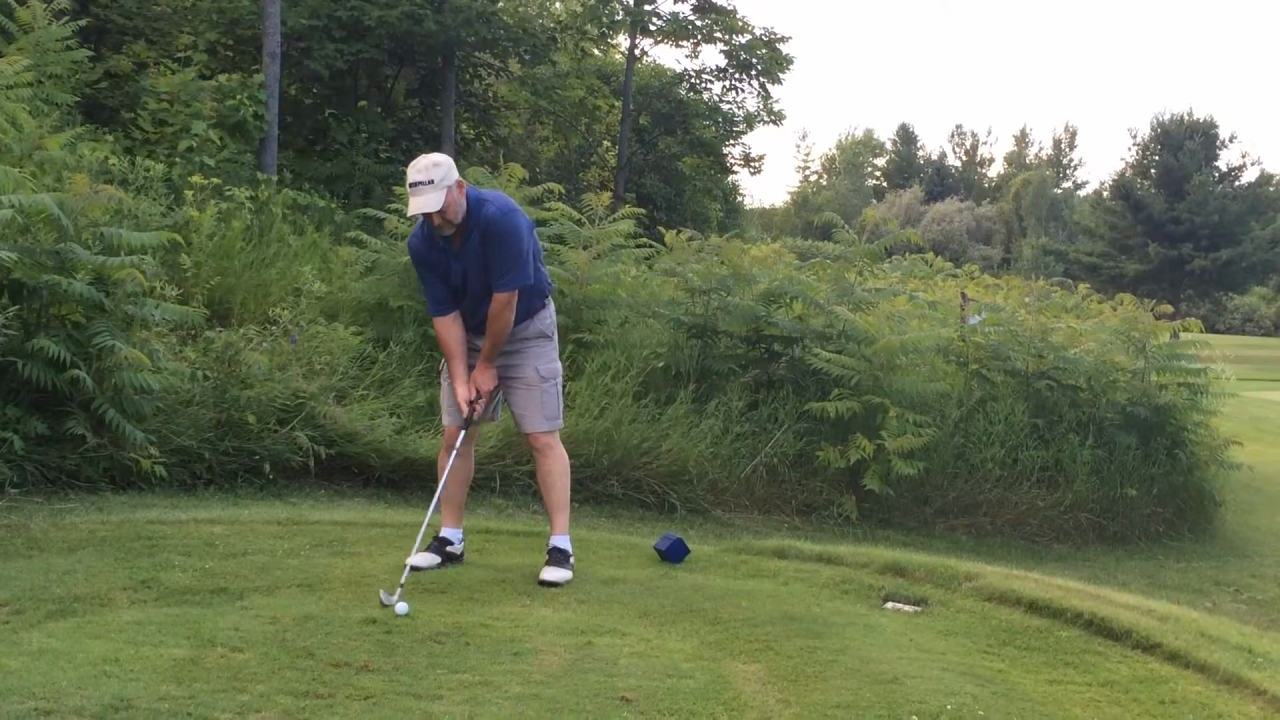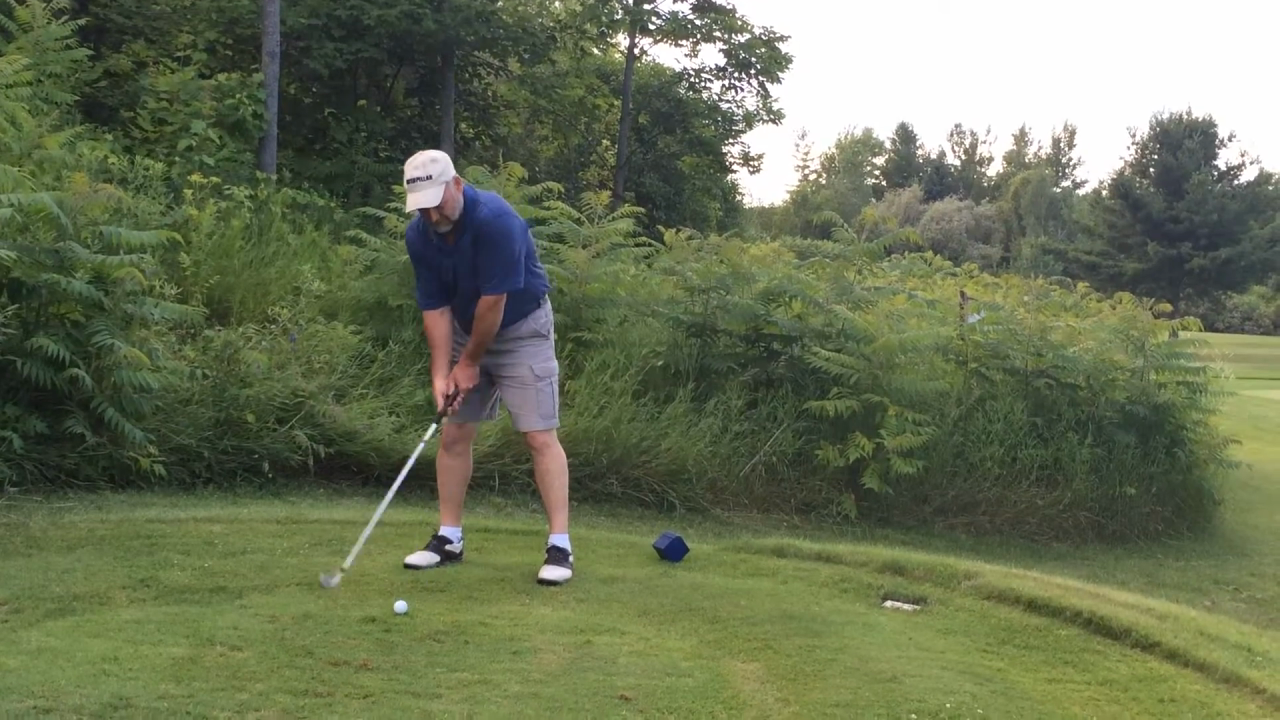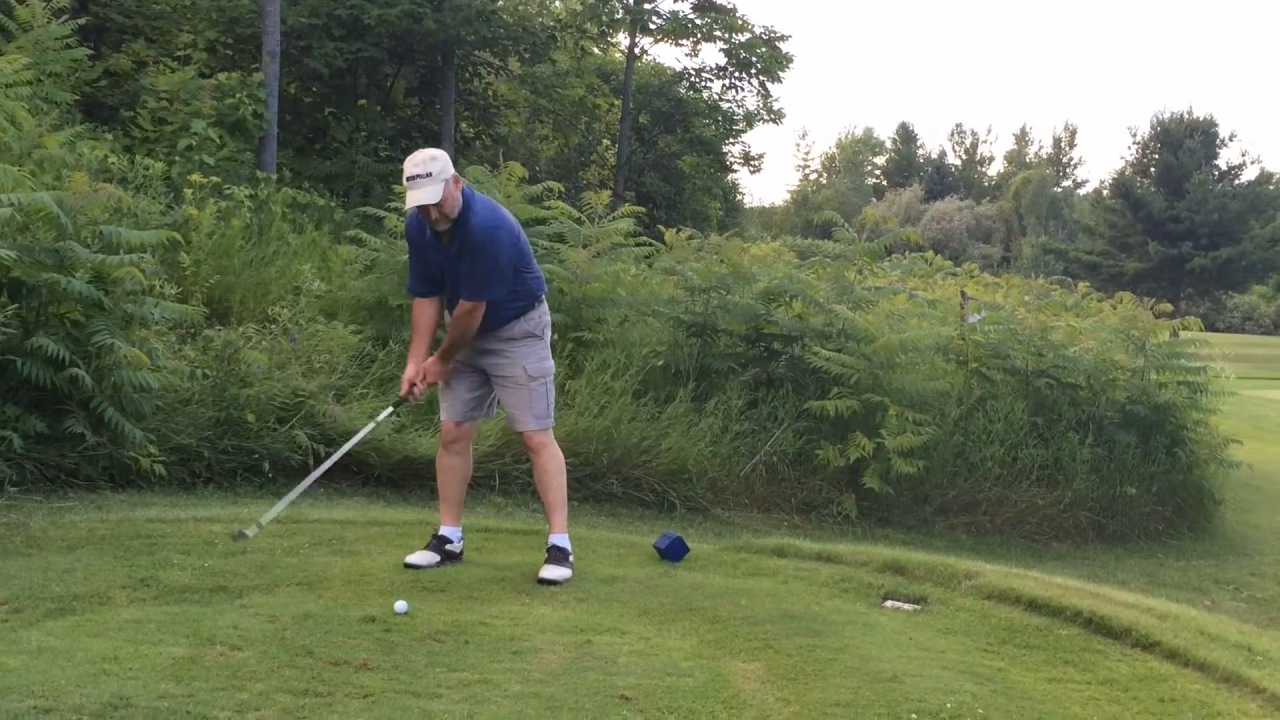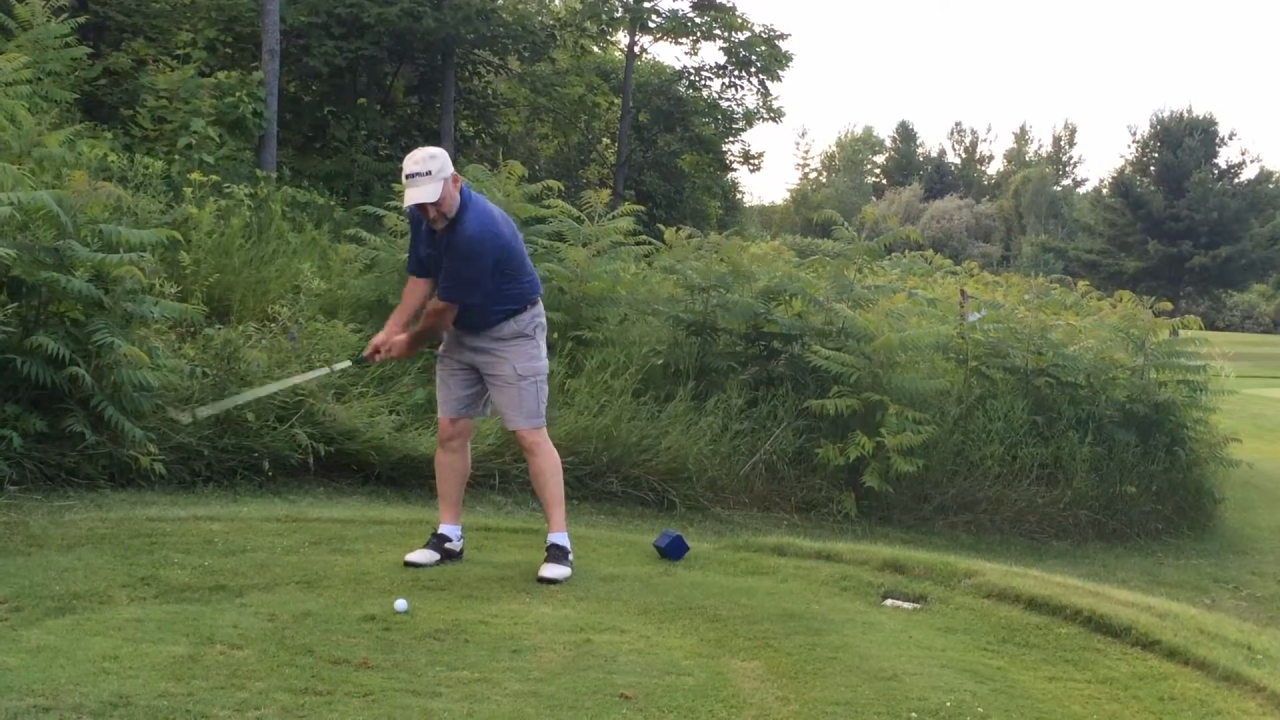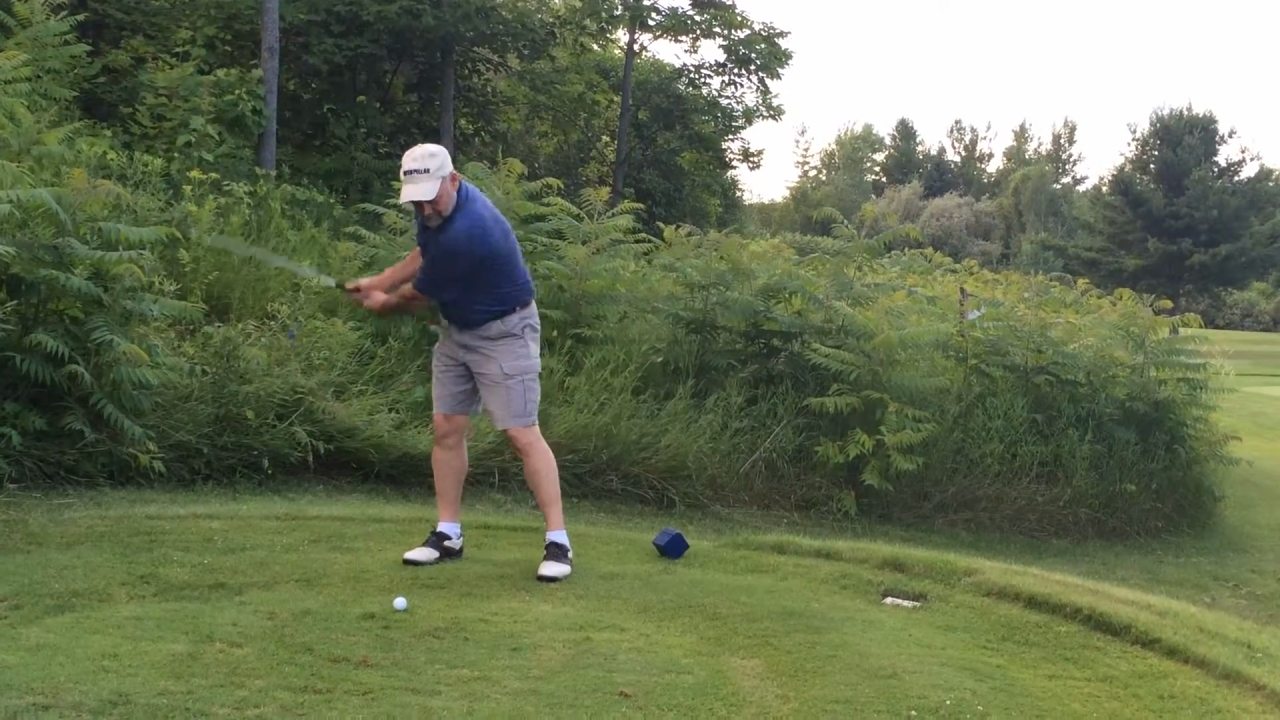
dt=0.1s
person 1, frame 1
left shoulder: (501, 218)
right shoulder: (421, 241)
left elbow: (504, 299)
right elbow: (444, 313)
left wrist: (486, 366)
right wrist: (459, 378)
left hip: (527, 331)
right hip: (470, 335)
left knee: (543, 438)
right knee: (454, 435)
left ankle: (560, 546)
right ankle: (449, 538)
person 1, frame 2
left shoulder: (494, 219)
right shoulder: (418, 235)
left elbow: (493, 301)
right elbow: (434, 307)
left wrist: (470, 363)
right wrist: (440, 372)
left hip: (522, 329)
right hip: (465, 332)
left knee: (540, 437)
right knee: (452, 434)
left ankle: (559, 545)
right ankle: (449, 537)
person 1, frame 3
left shoulder: (488, 228)
right shoulder: (418, 225)
left elbow: (472, 308)
right elbow: (425, 296)
left wrist: (442, 359)
right wrist: (414, 361)
left hip: (519, 331)
right hip: (466, 336)
left knee: (537, 436)
right knee: (453, 433)
left ankle: (559, 544)
right ankle: (449, 536)
person 1, frame 4
left shoulder: (477, 232)
right shoulder: (424, 215)
left elbow: (443, 307)
right elbow: (421, 278)
left wrist: (409, 341)
right wrist: (389, 330)
left hip: (512, 331)
right hip: (460, 330)
left knee: (530, 435)
right knee: (450, 431)
left ankle: (558, 543)
right ankle: (448, 536)
person 1, frame 5
left shoulder: (463, 237)
right shoulder: (442, 201)
left elbow: (419, 295)
right elbow: (425, 255)
left wrist: (382, 305)
right wrist: (377, 283)
left hip: (504, 330)
right hip: (458, 328)
left knee: (523, 433)
right knee: (447, 428)
left ankle: (557, 541)
right ankle: (448, 533)
